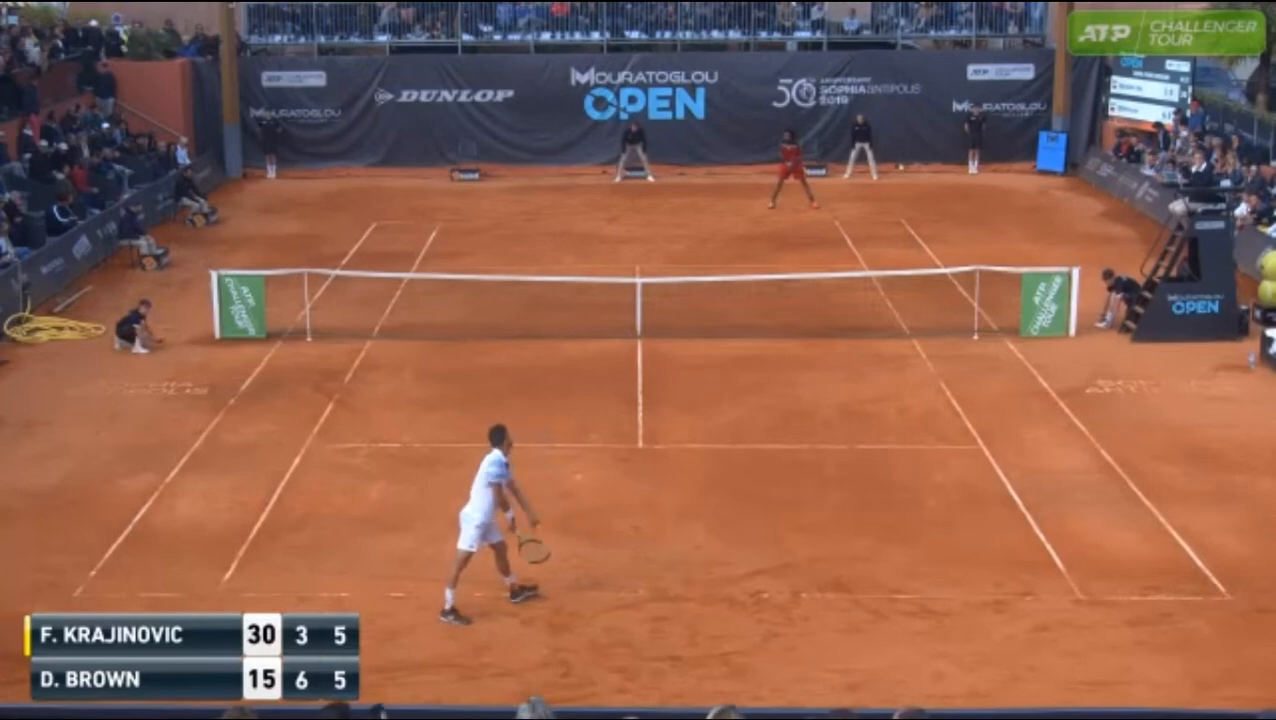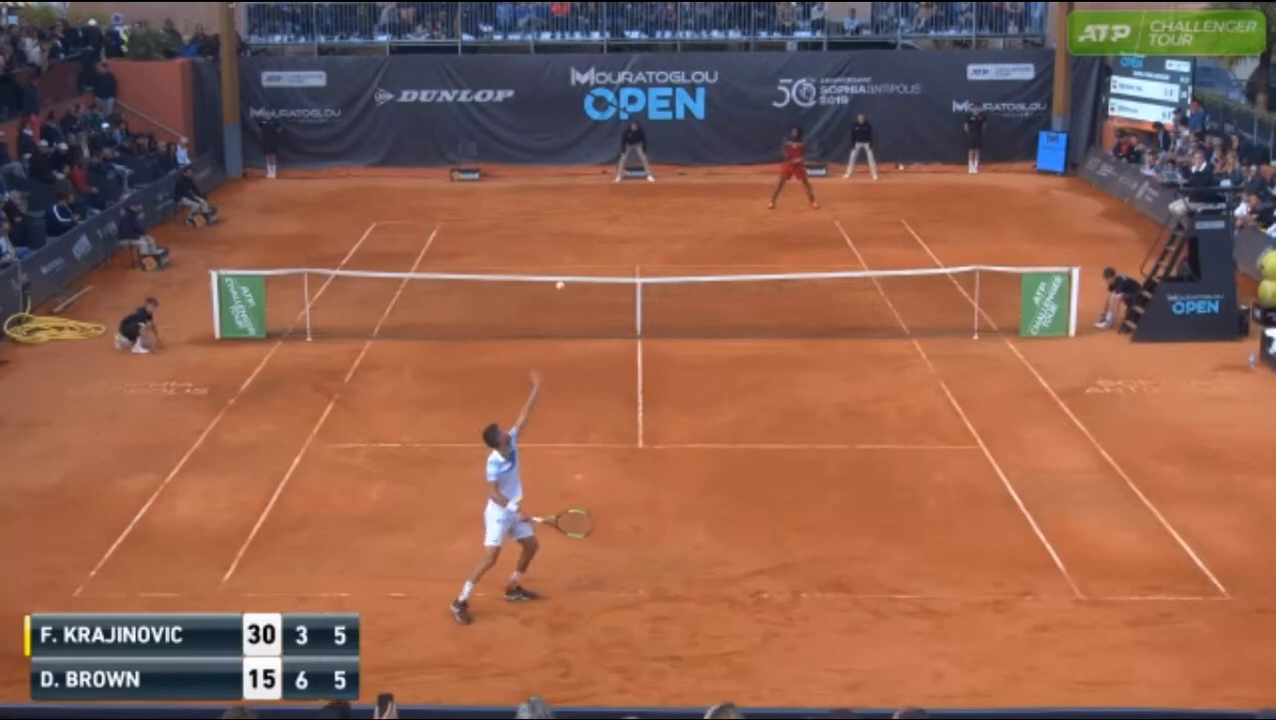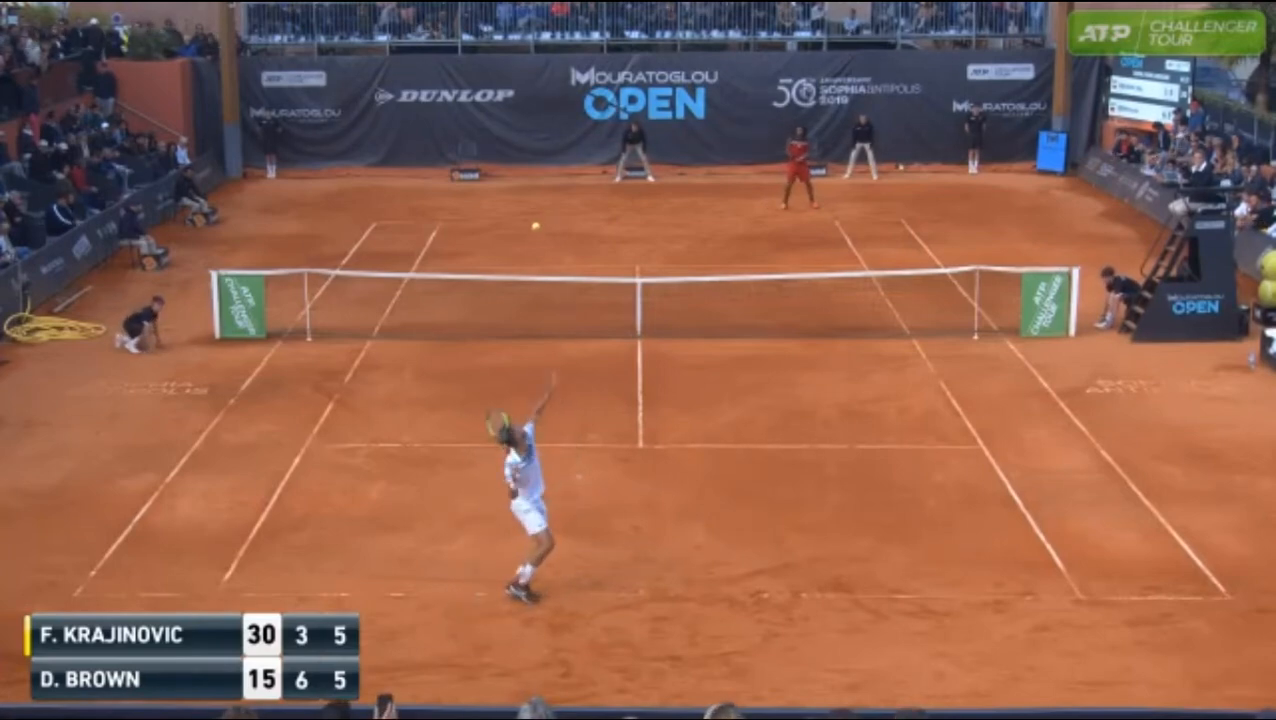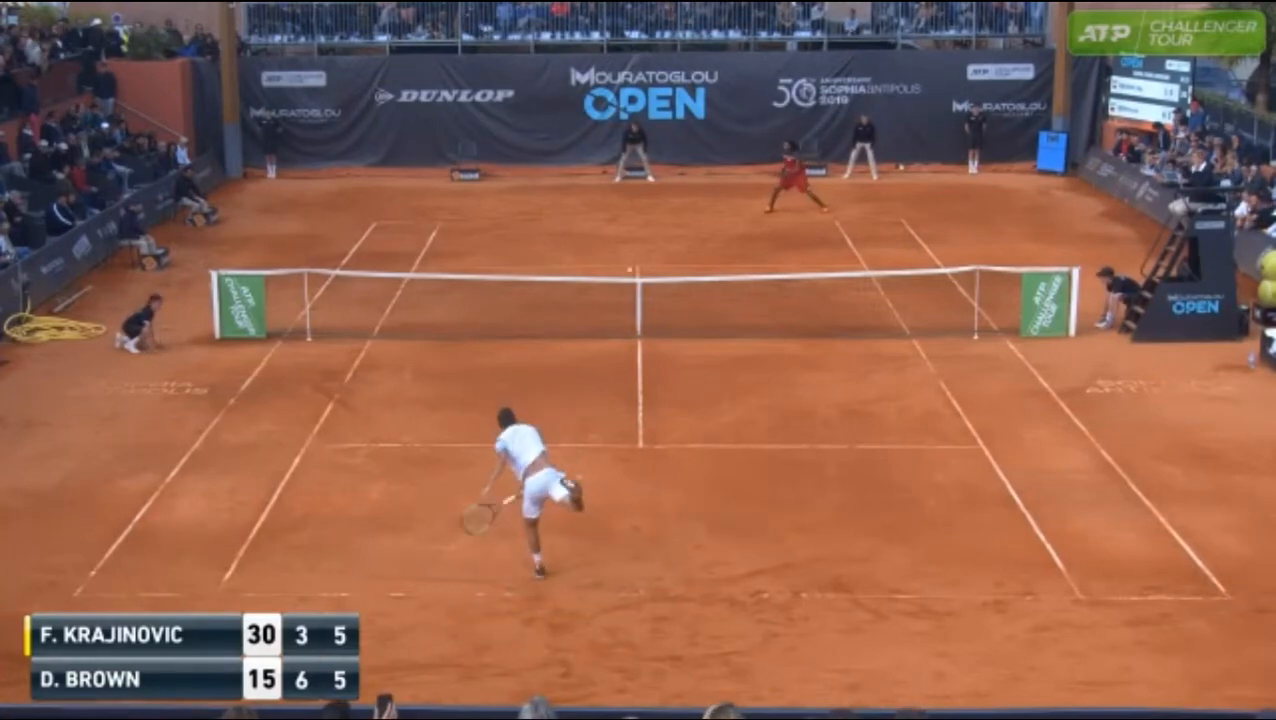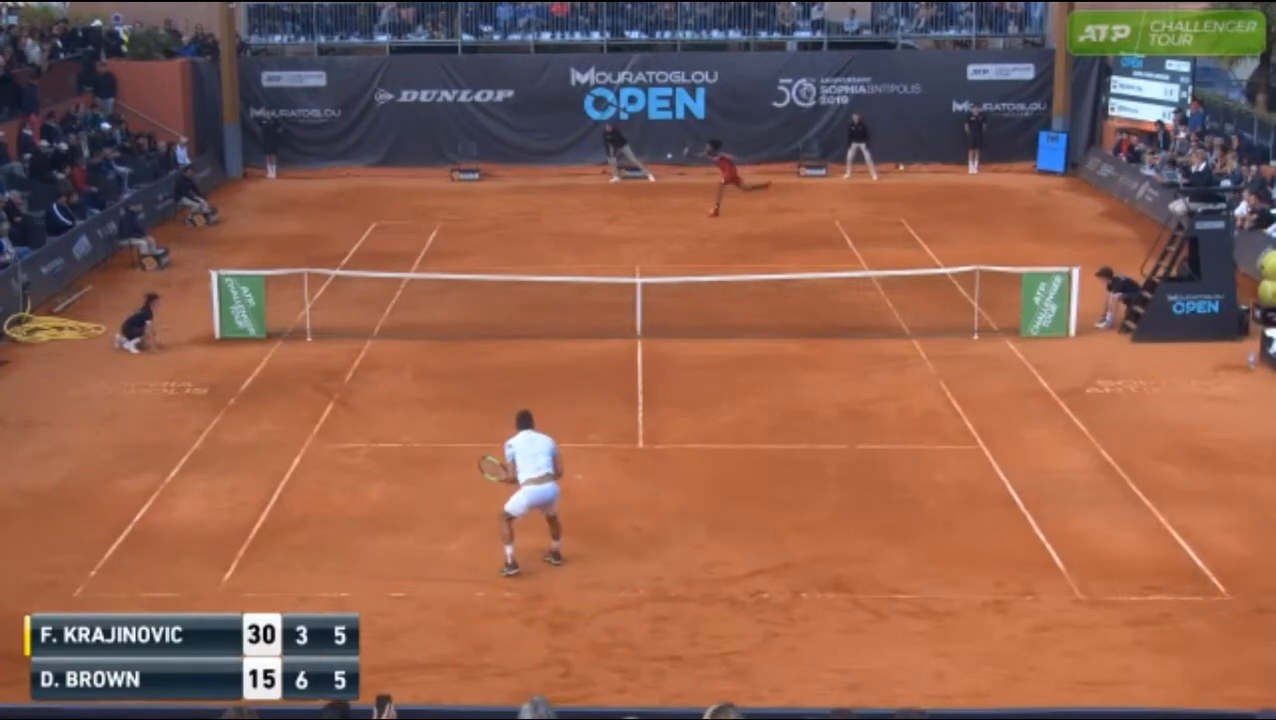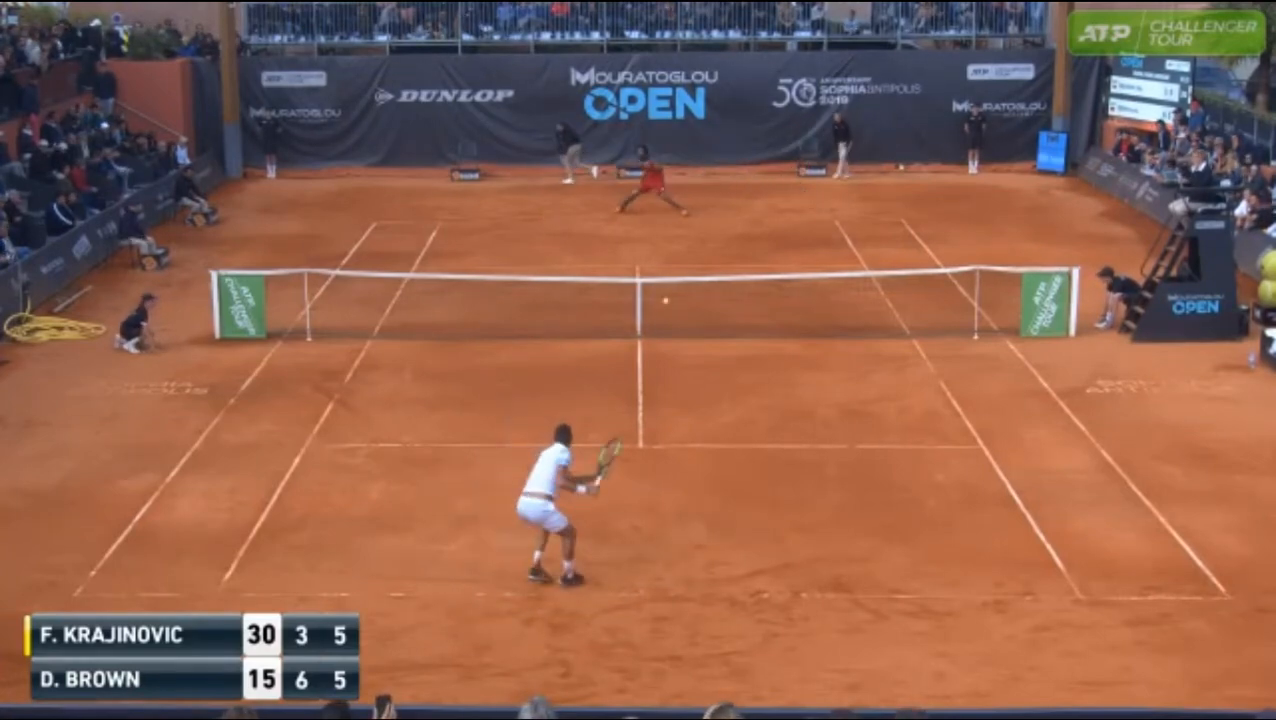
dt=0.5s
person 1, frame 1
left shoulder: (501, 461)
right shoulder: (494, 462)
left elbow: (514, 489)
right elbow: (498, 496)
left wrist: (529, 513)
right wrist: (510, 515)
left hip: (485, 518)
right hip: (475, 517)
left knee: (501, 548)
right knee: (462, 561)
left ankle: (515, 589)
right ankle: (447, 609)
person 1, frame 2
left shoulder: (510, 442)
right shoulder: (493, 463)
left elbow: (524, 414)
right elbow: (493, 494)
left wrist: (536, 388)
right wrist: (515, 508)
left hip: (513, 511)
right hip: (498, 514)
left knee: (532, 546)
right knee: (490, 558)
left ankle: (513, 587)
right ankle: (461, 602)
person 1, frame 3
left shoulder: (528, 437)
right shoulder: (512, 463)
left elbow: (536, 413)
right elbow: (512, 496)
left wrist: (550, 392)
right wrist: (513, 482)
left hip: (536, 503)
right hip: (526, 506)
left knee: (543, 545)
right knee: (547, 543)
left ankle: (517, 581)
right ankle: (520, 584)
person 1, frame 4
left shoulder: (503, 440)
right shoulder: (531, 430)
left elbow: (502, 461)
left wrist: (489, 486)
left hip: (532, 484)
right hip: (550, 475)
left knee: (530, 526)
right knee: (576, 505)
left ankle: (539, 567)
right ankle: (570, 487)
person 1, frame 5
left shoulder: (511, 444)
right shoulder: (548, 440)
left elbow: (511, 476)
right elbow: (560, 471)
left wrist: (514, 480)
left hip: (529, 491)
right hip: (551, 489)
left knee: (505, 519)
right knee: (552, 517)
left ankle: (511, 563)
right ankle: (556, 554)
person 1, frame 6
left shoulder: (549, 453)
right shoulder: (563, 453)
left elbow: (567, 478)
right elbow: (560, 482)
left wrist: (590, 478)
right wrist: (581, 488)
left hip: (522, 504)
right hip: (537, 506)
left knee: (547, 527)
right knee: (570, 533)
left ankle: (536, 569)
right ankle: (568, 577)
